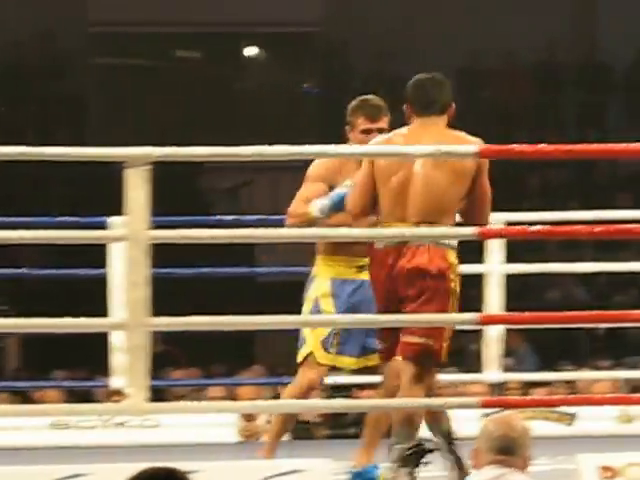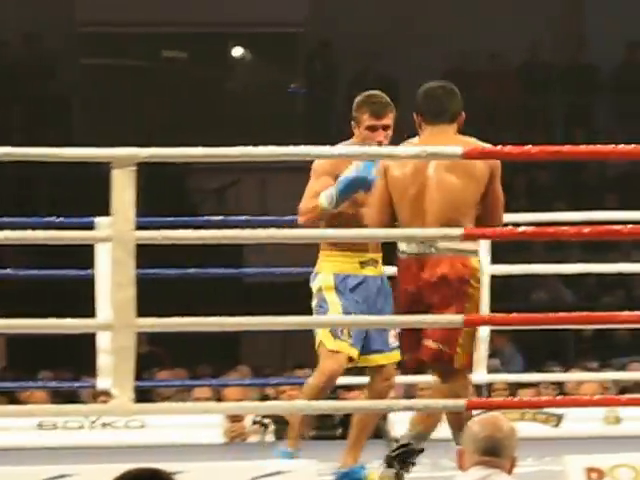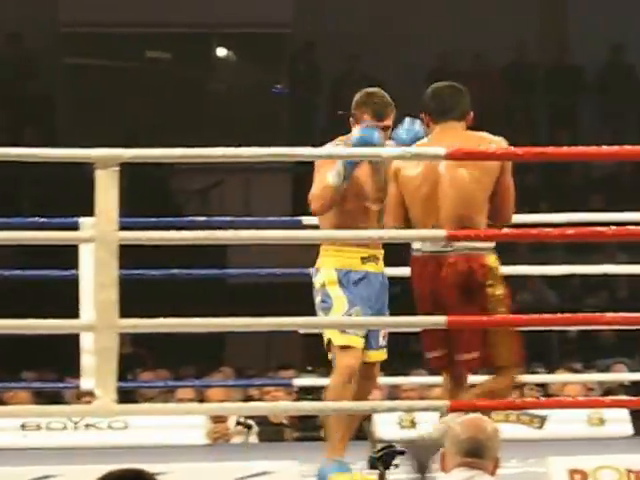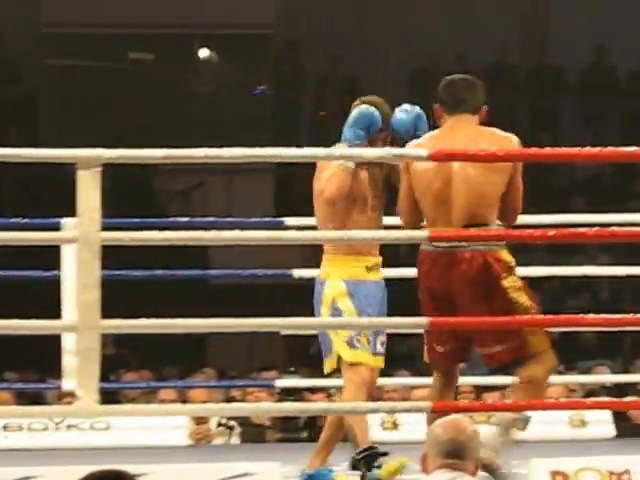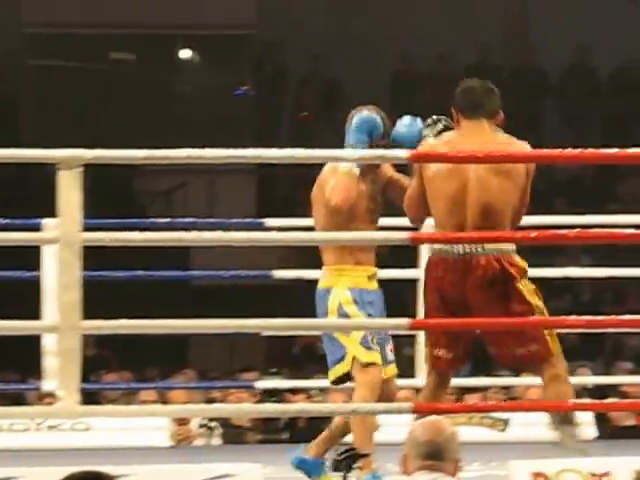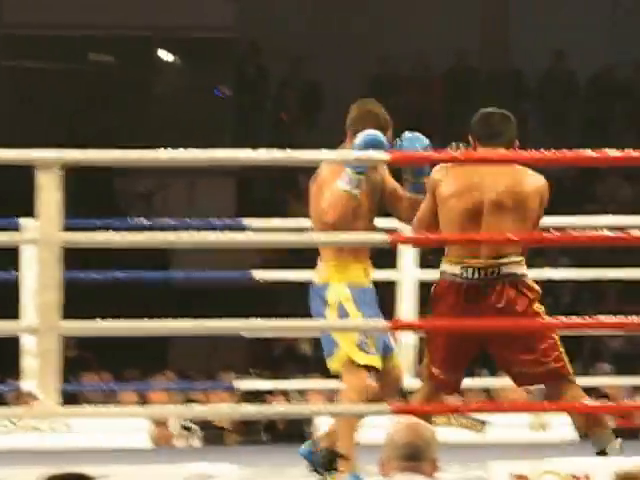
dt=0.1s
person 1, frame 1
left shoulder: (379, 146)
right shoulder: (471, 149)
left elbow: (355, 209)
right elbow: (478, 218)
left hip: (386, 256)
right hip: (431, 257)
left knee: (411, 364)
right knee: (414, 368)
person 1, frame 2
left shoulder: (392, 160)
right shoulder: (484, 156)
left elbow: (376, 223)
right elbow: (492, 222)
left hip: (411, 266)
right hip: (455, 265)
left knee: (449, 368)
right knee: (448, 374)
person 1, frame 3
left shoulder: (403, 159)
right shoulder: (493, 147)
left elbow: (395, 225)
right elbow: (503, 216)
left hip: (424, 264)
right hip: (471, 263)
left knee: (454, 373)
right knee: (503, 373)
right ankle: (435, 445)
person 1, frame 4
left shoulder: (415, 150)
right shoulder: (506, 144)
left elbow: (408, 219)
right elbow: (511, 214)
left hip: (434, 262)
right hip: (483, 258)
left knee: (444, 371)
right knee: (539, 359)
person 1, frame 5
left shoulder: (429, 150)
right shoulder: (520, 153)
left elbow: (414, 214)
right elbow: (516, 215)
left hip: (444, 264)
right hip: (495, 264)
left knee: (439, 374)
right knee: (549, 362)
person 1, frame 6
left shoulder: (442, 176)
right shoulder: (535, 184)
left elbow: (422, 232)
right elbow: (526, 238)
left hip: (455, 288)
right hip: (508, 288)
left knee: (435, 385)
right knee: (562, 384)
right ankle: (611, 457)
person 2, frame 1
right shoulder: (327, 167)
right elbow: (294, 220)
right wrist: (334, 200)
left hip: (373, 282)
right hip: (332, 282)
right knee: (311, 376)
right ankle: (266, 454)
person 2, frame 2
right shoulder: (331, 161)
right elbow: (305, 215)
right wrist: (341, 189)
left hip: (375, 276)
right hip: (336, 275)
left knee: (385, 375)
right knee: (332, 367)
right ankle: (291, 444)
person 2, frame 3
left shoulder: (381, 157)
right shoulder: (333, 155)
right elbow: (318, 204)
right wrist: (346, 161)
left hip: (373, 271)
right hip: (338, 269)
left knee: (367, 374)
right knee: (349, 360)
person 2, frame 4
left shoulder: (379, 161)
right shoulder: (333, 162)
right elbow: (331, 198)
right wrist: (351, 148)
left hip: (372, 280)
right hip: (341, 281)
left knee: (365, 380)
right knee: (359, 370)
person 2, frame 5
left shoulder: (376, 170)
right shoulder: (335, 172)
right elbow: (340, 204)
left hip: (368, 289)
right hip: (341, 290)
left knee: (384, 390)
right knee: (369, 378)
person 2, frame 6
left shoulder: (376, 171)
right shoulder: (331, 172)
left elbow: (409, 215)
right elbow: (331, 220)
left wrist: (417, 172)
right wrist: (355, 169)
left hip: (362, 285)
right hip: (337, 287)
left knee: (390, 382)
right knee: (358, 381)
left ankle: (323, 447)
